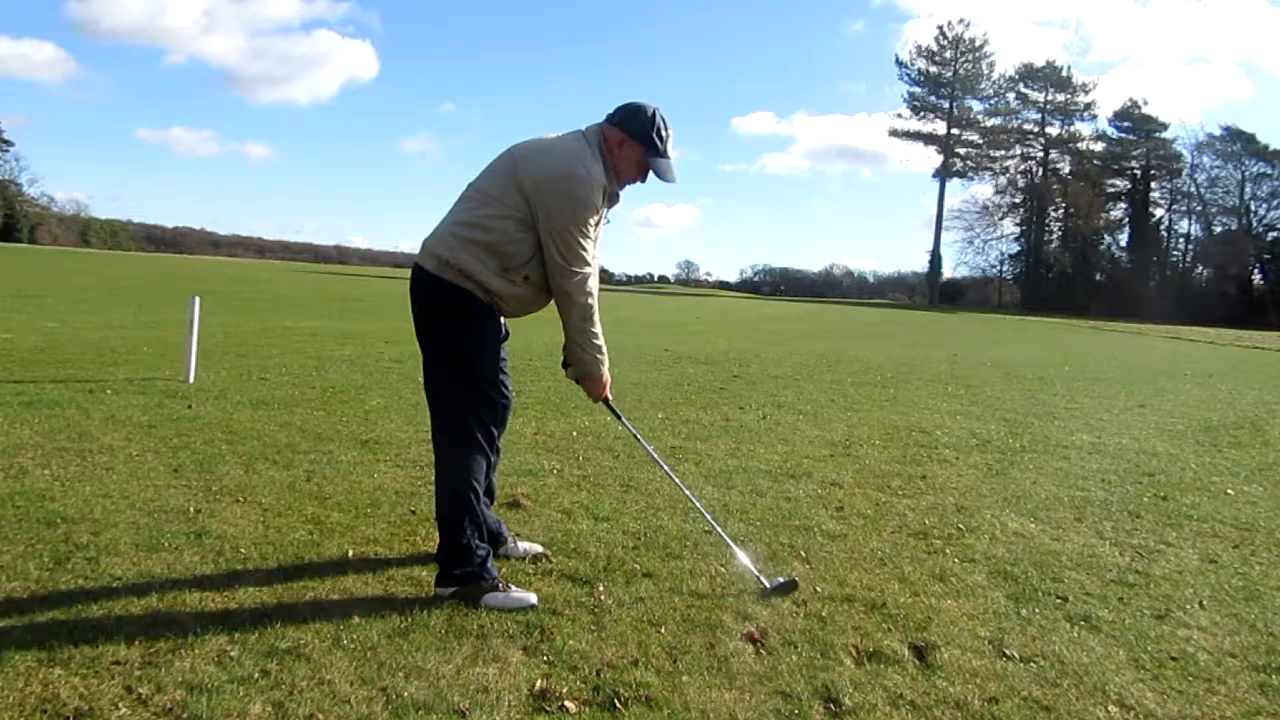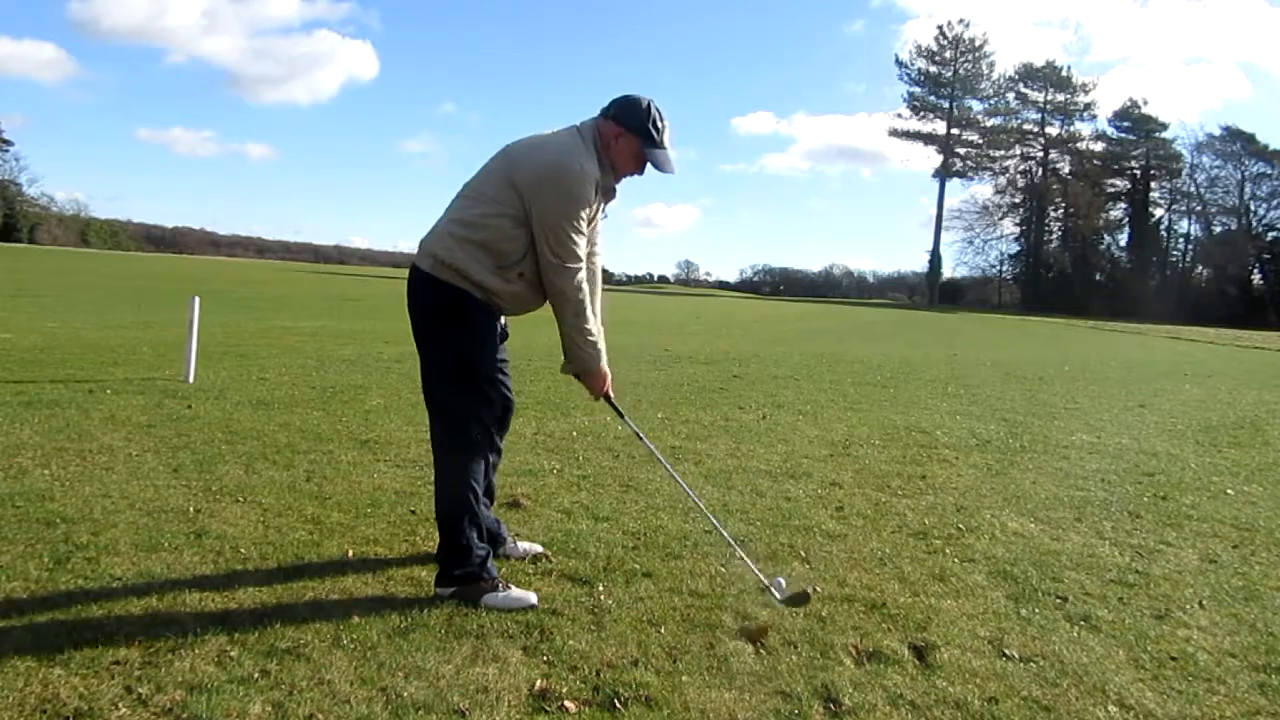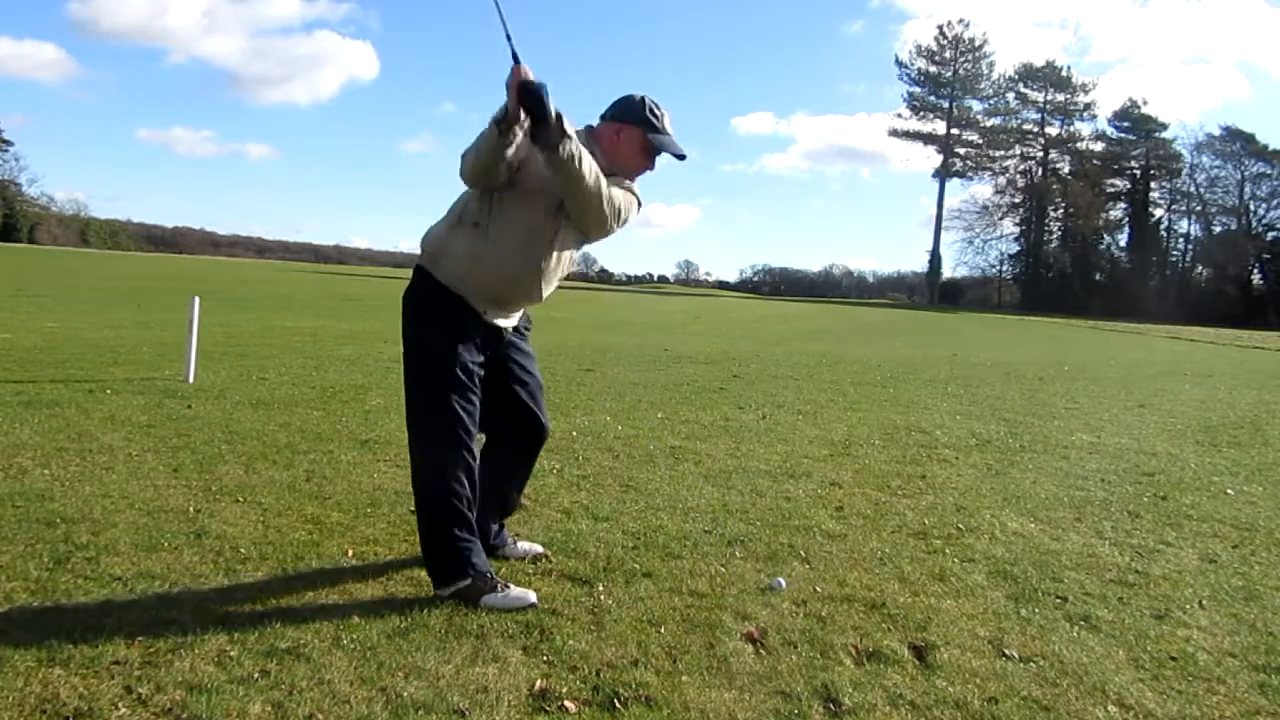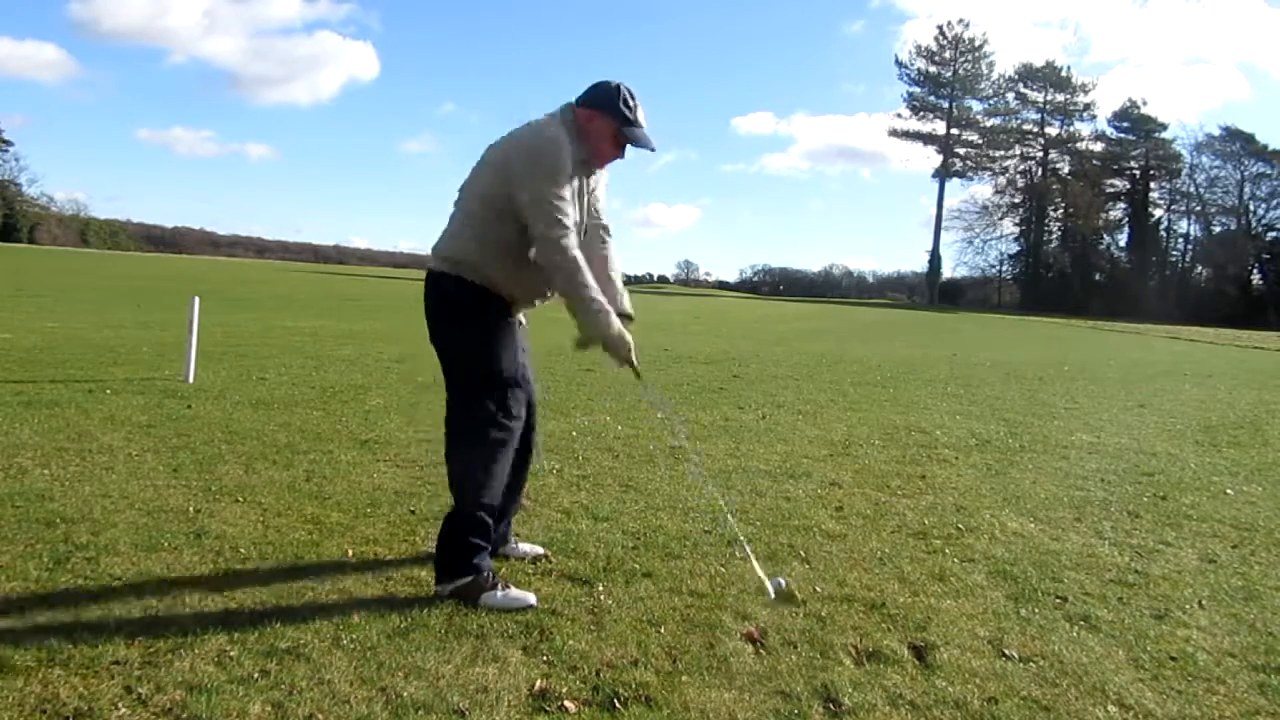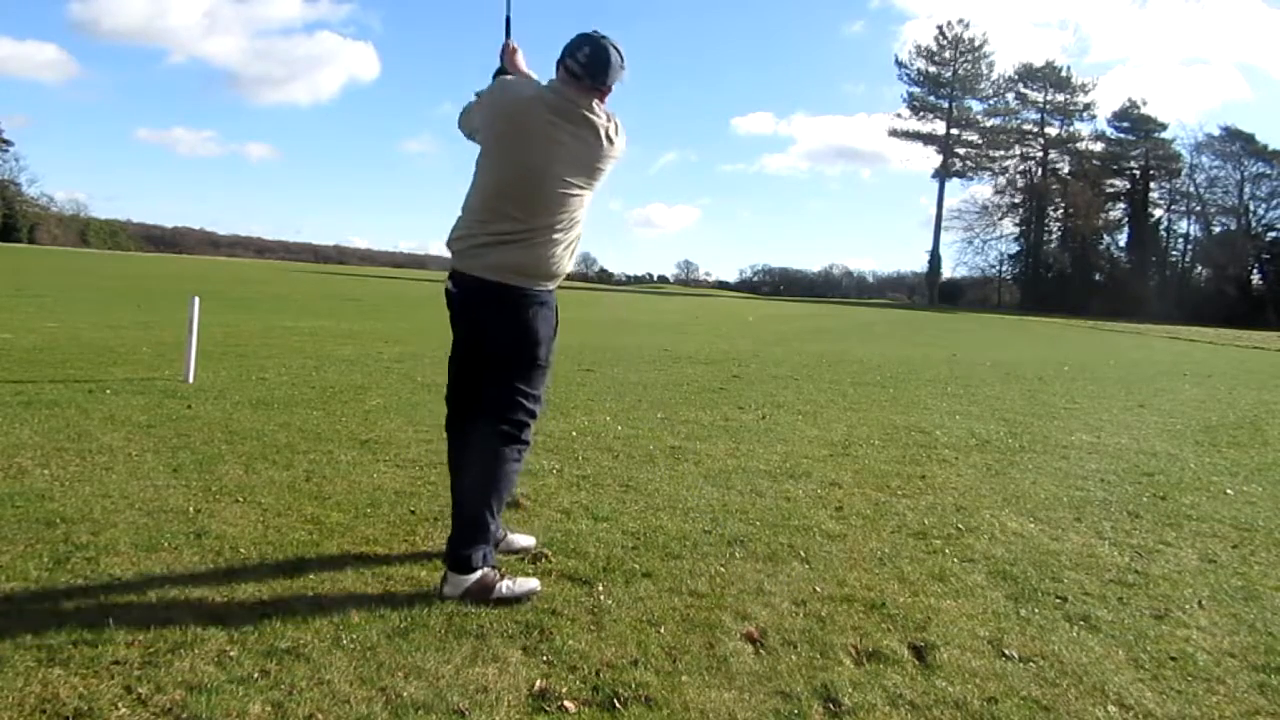
dt=0.4s
person 1, frame 1
left shoulder: (578, 165)
right shoulder: (575, 175)
left elbow: (580, 275)
right elbow: (573, 282)
left wrist: (582, 355)
right wrist: (592, 363)
left hip: (467, 292)
right hip: (454, 291)
left knee: (489, 412)
right knee: (467, 427)
left ankle: (482, 531)
right ankle: (464, 570)
person 1, frame 2
left shoulder: (591, 175)
right shoulder: (568, 169)
left elbow: (583, 267)
right elbow: (565, 278)
left wrist: (592, 352)
right wrist: (590, 358)
left hip: (478, 298)
right hip: (450, 292)
left knee: (492, 413)
right knee: (467, 427)
left ankle: (481, 530)
right ankle: (464, 572)
person 1, frame 3
left shoulder: (621, 202)
right shoulder: (529, 140)
left elbow: (585, 195)
right elbow: (480, 174)
left wrist: (550, 133)
right wrist: (512, 116)
left hip: (504, 321)
right hip: (442, 299)
left knee: (524, 430)
right knee: (449, 436)
left ankle: (484, 534)
right ankle: (459, 572)
person 1, frame 4
left shoulder: (582, 167)
right shoulder: (549, 148)
left elbow: (596, 243)
right elbow: (559, 249)
left wrist: (617, 309)
right wrist: (603, 325)
left hip: (462, 290)
right hip: (475, 295)
left knee: (512, 416)
right knee: (493, 422)
left ankle: (489, 534)
right ankle: (462, 568)
person 1, frame 5
left shoulder: (505, 100)
right shoulder: (609, 139)
left elbow: (470, 119)
right wrist: (524, 75)
left hip: (468, 279)
right hip: (526, 295)
left knee: (469, 411)
right knee: (506, 424)
left ankle: (477, 530)
right ankle: (468, 564)
